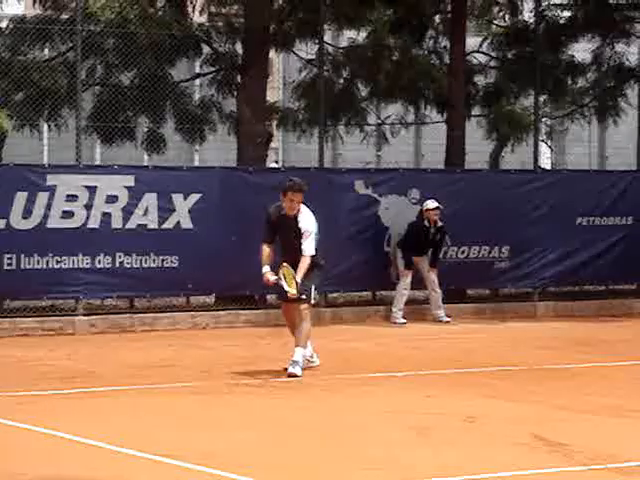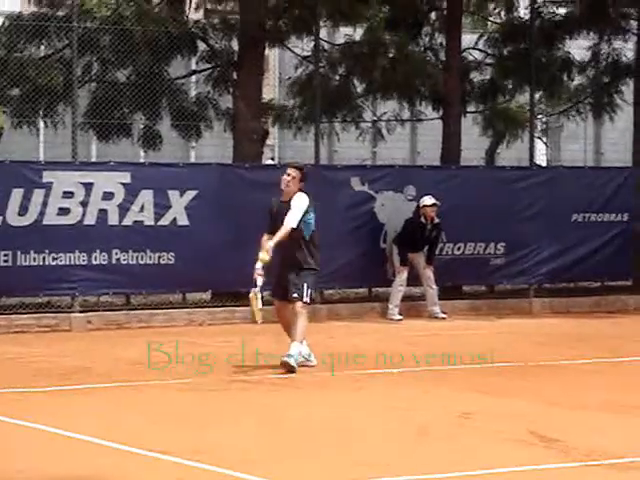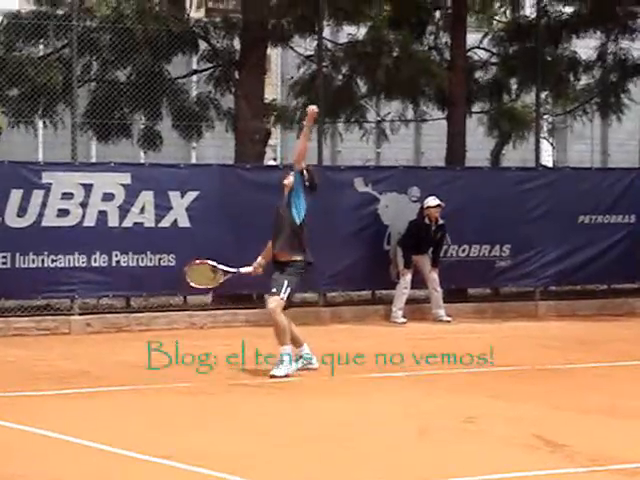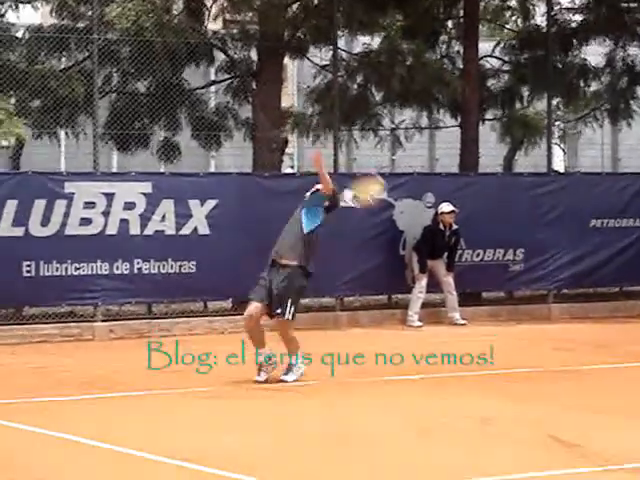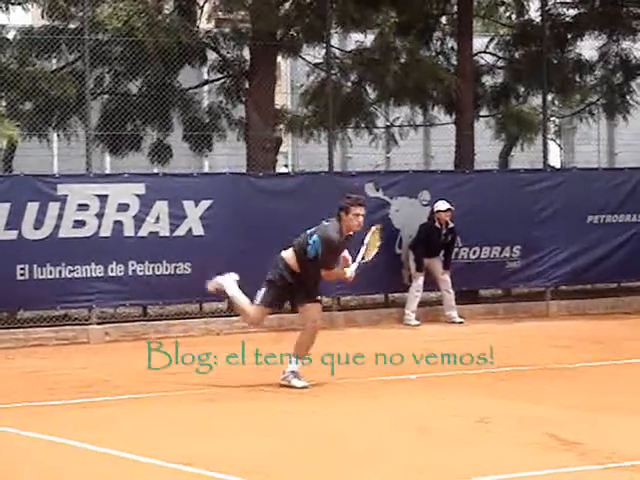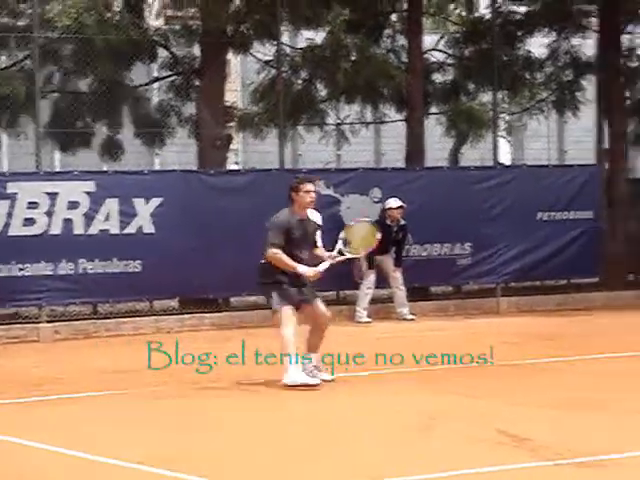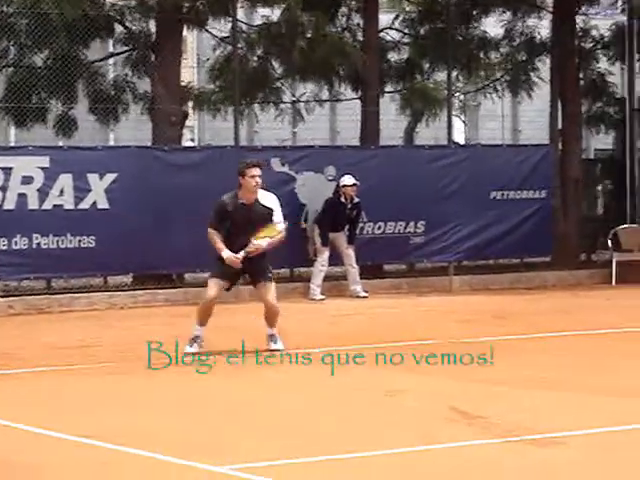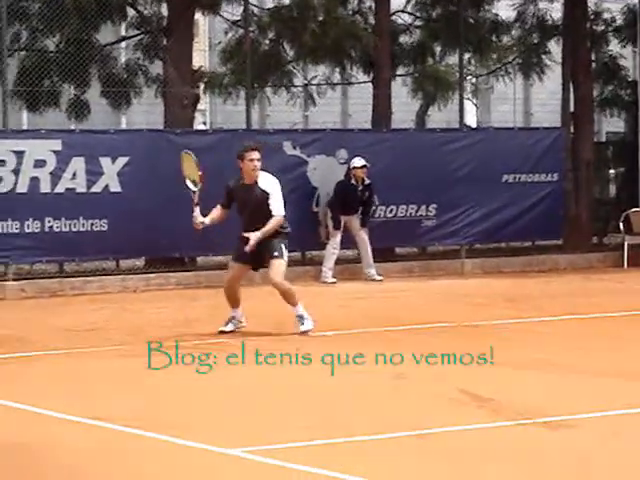
dt=0.5s
person 1, frame 1
left shoulder: (307, 219)
right shoulder: (273, 213)
left elbow: (307, 255)
right elbow: (267, 244)
left wrist: (298, 280)
right wrist: (266, 268)
left hip: (308, 268)
right hip: (288, 266)
left knee: (303, 307)
right knee: (288, 309)
left ankle: (297, 359)
right ankle: (308, 354)
person 1, frame 2
left shoulder: (301, 202)
right shoulder: (276, 204)
left elbow: (288, 228)
right elbow: (269, 234)
left wrist: (271, 245)
right wrist: (260, 263)
left hip: (304, 265)
right hip: (285, 264)
left knee: (299, 307)
right knee: (281, 308)
left ankle: (293, 353)
right ankle: (304, 352)
person 1, frame 3
left shoulder: (297, 197)
right shoulder: (284, 205)
left elbow: (300, 160)
left wrist: (308, 125)
right wrist: (262, 259)
left hip: (293, 266)
right hip: (281, 265)
left knee: (274, 306)
right knee: (279, 314)
left ankle: (286, 358)
right ankle: (306, 356)
person 1, frame 4
left shoulder: (319, 201)
right shoulder: (309, 200)
left elbow: (328, 187)
left wrist: (319, 166)
left hip: (292, 272)
right hip: (273, 270)
left knee: (282, 327)
right knee: (251, 316)
left ankle: (296, 363)
right ankle: (265, 359)
person 1, frame 5
left shoulder: (343, 231)
right shoulder: (330, 237)
right elbow: (328, 273)
left wrist: (345, 256)
right wrist: (345, 274)
left hip: (306, 278)
right hip: (284, 272)
left knee: (313, 324)
right knee: (254, 319)
left ankle: (291, 371)
right ankle: (228, 284)
person 1, frame 6
left shoulder: (316, 219)
right shoulder: (282, 220)
left elbow: (315, 248)
right elbow: (272, 253)
left wrist: (326, 255)
right wrist: (301, 269)
left hip: (297, 278)
right hip: (277, 278)
left knee: (322, 319)
right knee: (289, 322)
left ankle: (311, 366)
right ankle: (293, 371)
person 1, frame 7
left shoulder: (270, 200)
right shoulder: (226, 202)
left elbow: (280, 232)
right elbow: (212, 230)
left wrist: (266, 244)
right wrist: (225, 252)
left hip: (257, 257)
right hip: (230, 256)
left knee: (271, 304)
right knee: (210, 296)
left ankle: (272, 335)
right ankle: (197, 336)
person 1, frame 8
left shoulder: (270, 182)
right shoulder: (234, 186)
left elbow: (279, 217)
right elbow: (223, 208)
left wrist: (259, 234)
right wrist: (206, 220)
left hip: (274, 237)
right hip: (249, 238)
left knee: (277, 279)
right knee: (230, 282)
left ankle: (301, 315)
right ankle: (237, 317)
person 2, frame 1
left shoulder: (441, 228)
right shoulder: (416, 226)
left elbow: (437, 248)
right elbow: (407, 247)
left wrist: (433, 265)
right wrist: (408, 266)
left hip: (423, 255)
right hip: (404, 253)
left knee: (433, 281)
right knee: (405, 282)
left ankle: (439, 314)
right ankle: (396, 315)
person 2, frame 2
left shoulder: (437, 225)
right shoulder: (412, 223)
left elbow: (433, 245)
right elbow: (402, 243)
left wrist: (429, 262)
right wrist: (403, 263)
left hip: (418, 252)
right hip: (401, 250)
left knee: (429, 278)
right knee: (401, 278)
left ankle: (435, 310)
right ankle: (392, 312)
person 2, frame 3
left shoulder: (441, 226)
right shoulder: (416, 224)
left elbow: (438, 246)
right elbow: (407, 245)
left wrist: (435, 265)
right wrist: (407, 266)
left hip: (423, 254)
right hip: (405, 252)
left knee: (434, 280)
right knee: (405, 281)
left ankle: (440, 313)
right ankle: (396, 315)
person 2, frame 4
left shoulder: (455, 231)
right shoulder: (430, 230)
left elbow: (452, 251)
right elbow: (422, 251)
left wrist: (450, 269)
right wrist: (422, 271)
left hip: (438, 259)
right hip: (420, 257)
left knee: (449, 284)
right knee: (420, 285)
left ankle: (455, 317)
right ankle: (412, 318)
person 2, frame 5
left shoulder: (451, 229)
right shoulder: (426, 227)
left elbow: (449, 249)
right elbow: (419, 249)
left wrist: (446, 267)
right wrist: (419, 269)
left hip: (435, 257)
right hip: (417, 256)
left knee: (446, 282)
right knee: (417, 284)
left ankle: (452, 315)
right ankle: (409, 317)
person 2, frame 6
left shoulder: (403, 226)
right shoulder: (378, 225)
left elbow: (400, 247)
left wrist: (398, 264)
right wrist: (371, 266)
left hip: (386, 254)
right hip: (369, 254)
left knee: (397, 279)
right knee: (369, 281)
left ankle: (403, 312)
right ankle: (360, 314)
person 2, frame 7
left shoulder: (356, 204)
right shoulder: (332, 202)
left elbow: (353, 224)
right elbow: (324, 223)
left wrist: (351, 242)
right wrist: (324, 243)
left hip: (340, 232)
right hip: (322, 230)
left knee: (350, 257)
right knee: (322, 258)
left ankle: (357, 290)
right ankle: (314, 292)
person 2, frame 8
left shoulder: (368, 186)
right shoulder: (342, 185)
left elbow: (367, 206)
right elbow: (335, 206)
left wrist: (364, 223)
right wrist: (336, 225)
left hip: (354, 215)
right hip: (337, 214)
left knee: (364, 241)
right knee: (334, 242)
left ankle: (371, 273)
right ankle: (326, 275)
